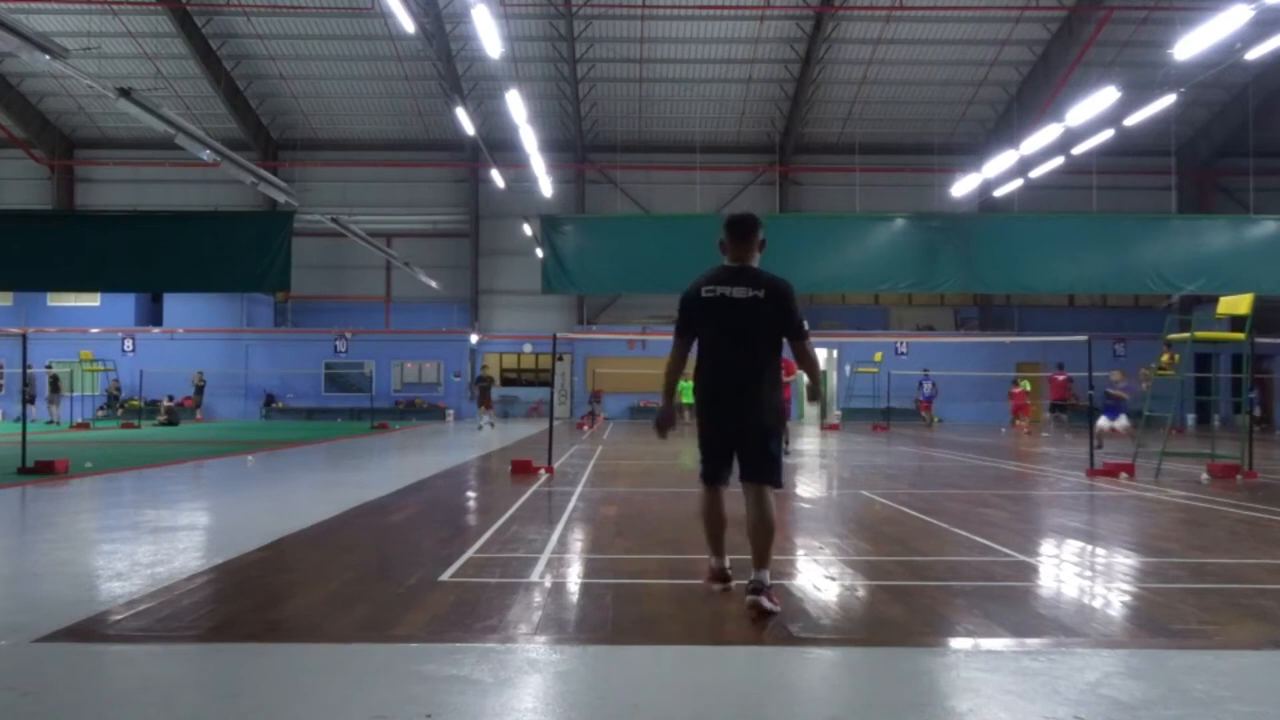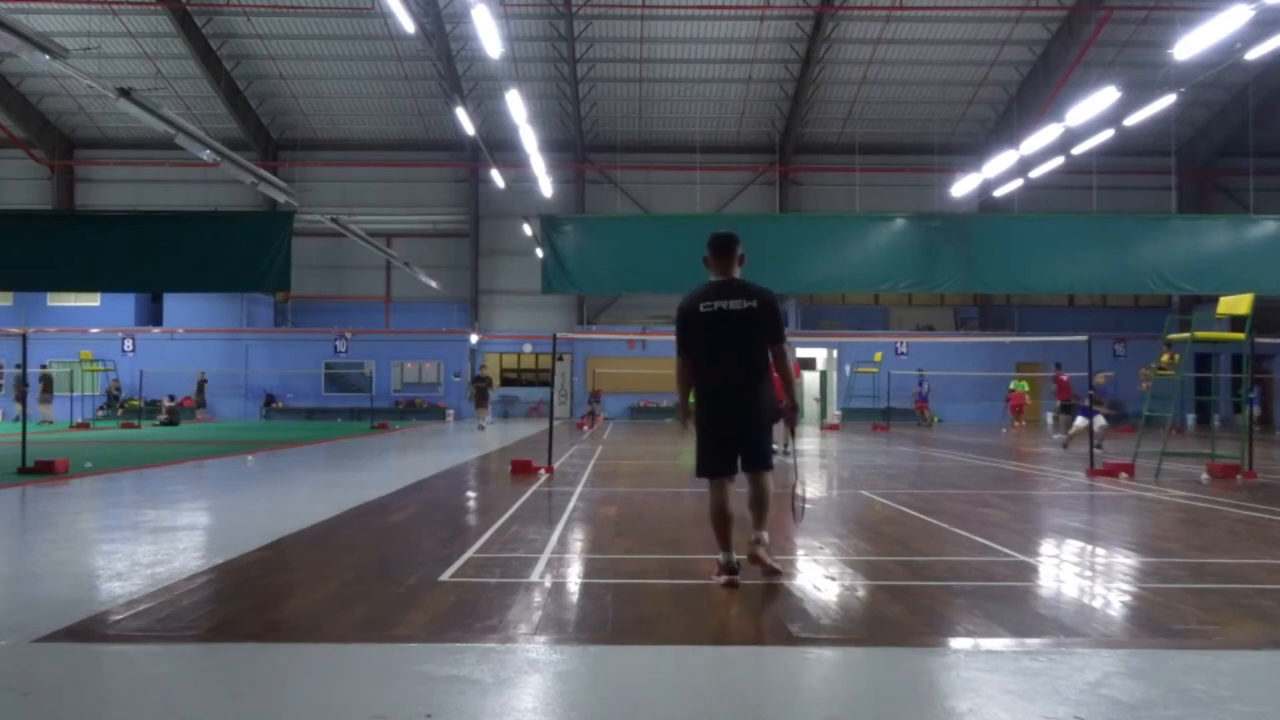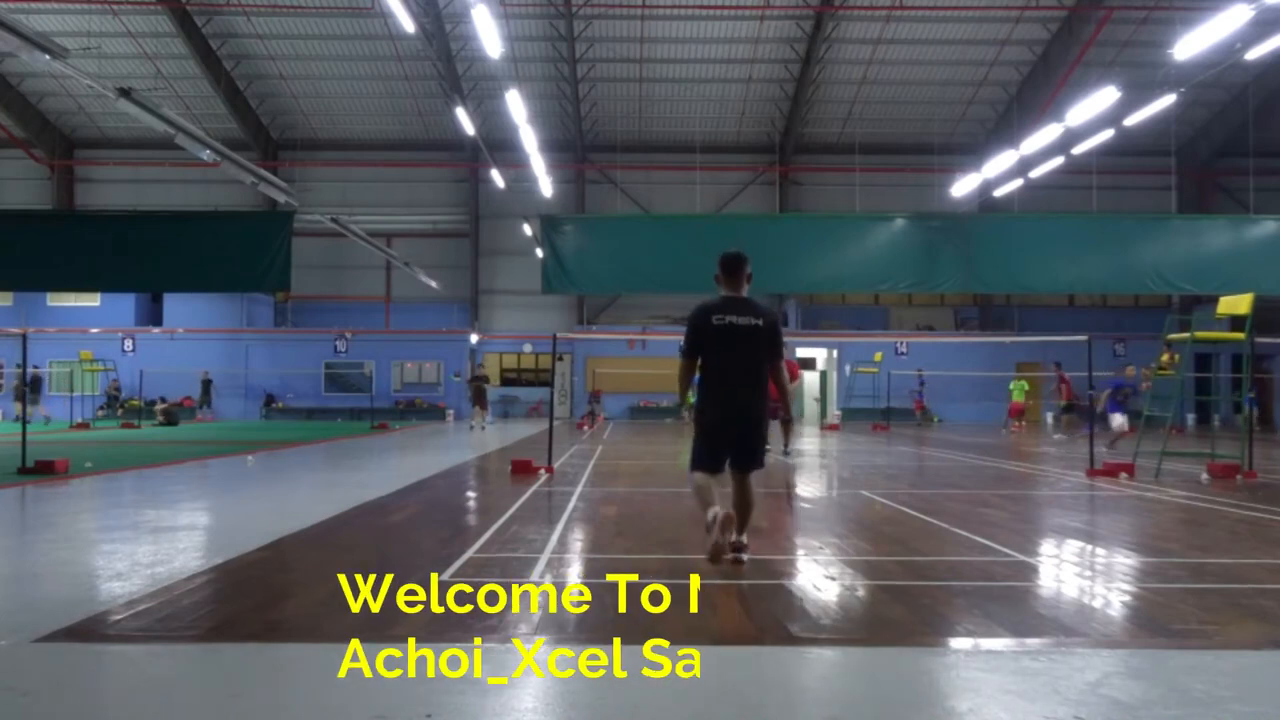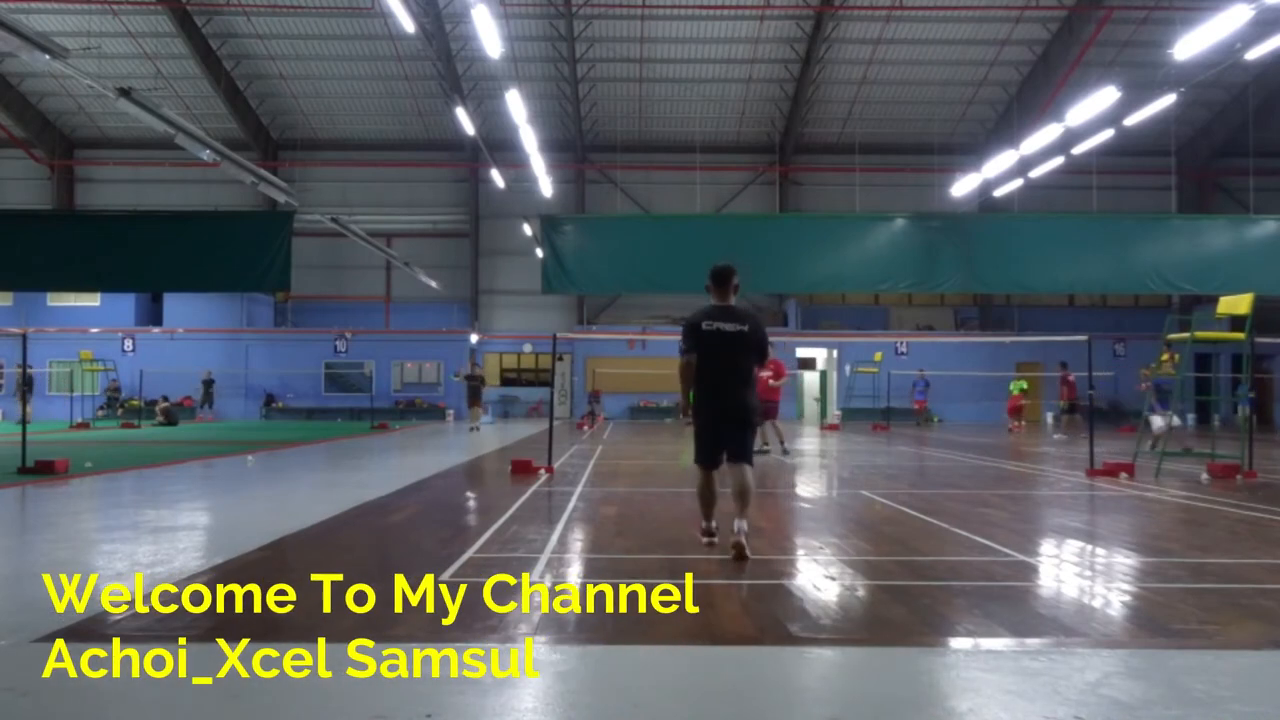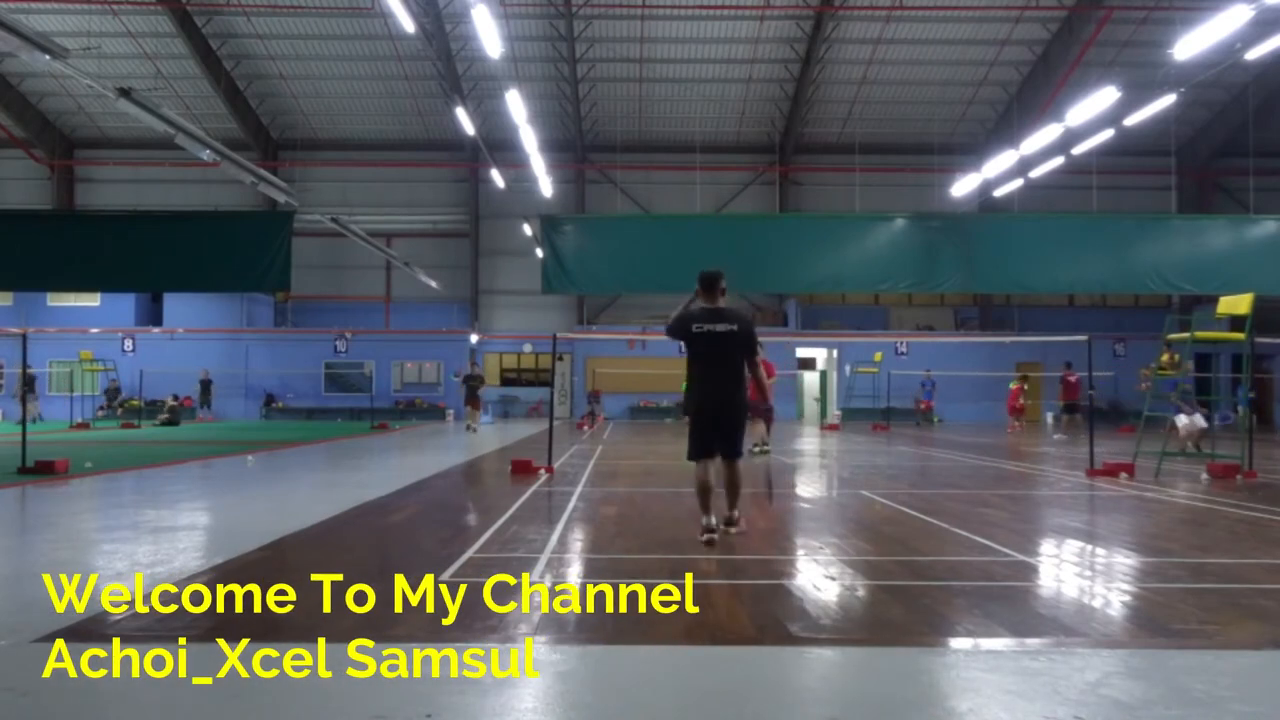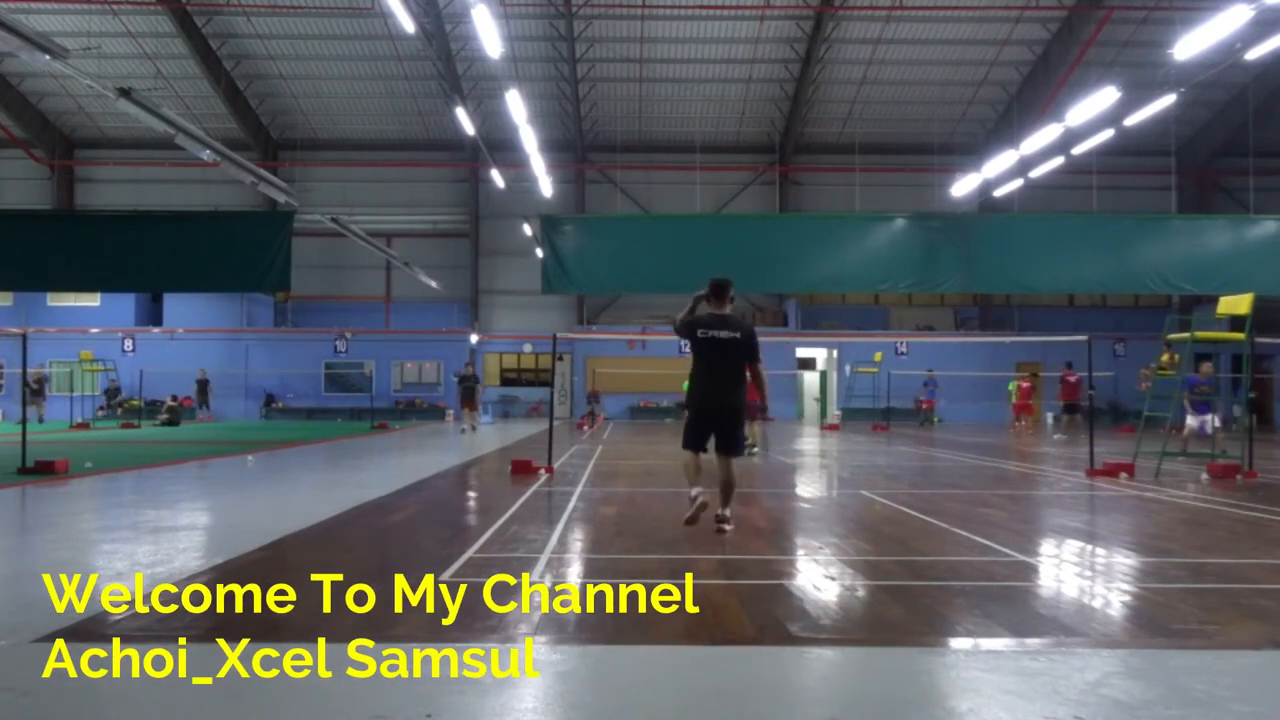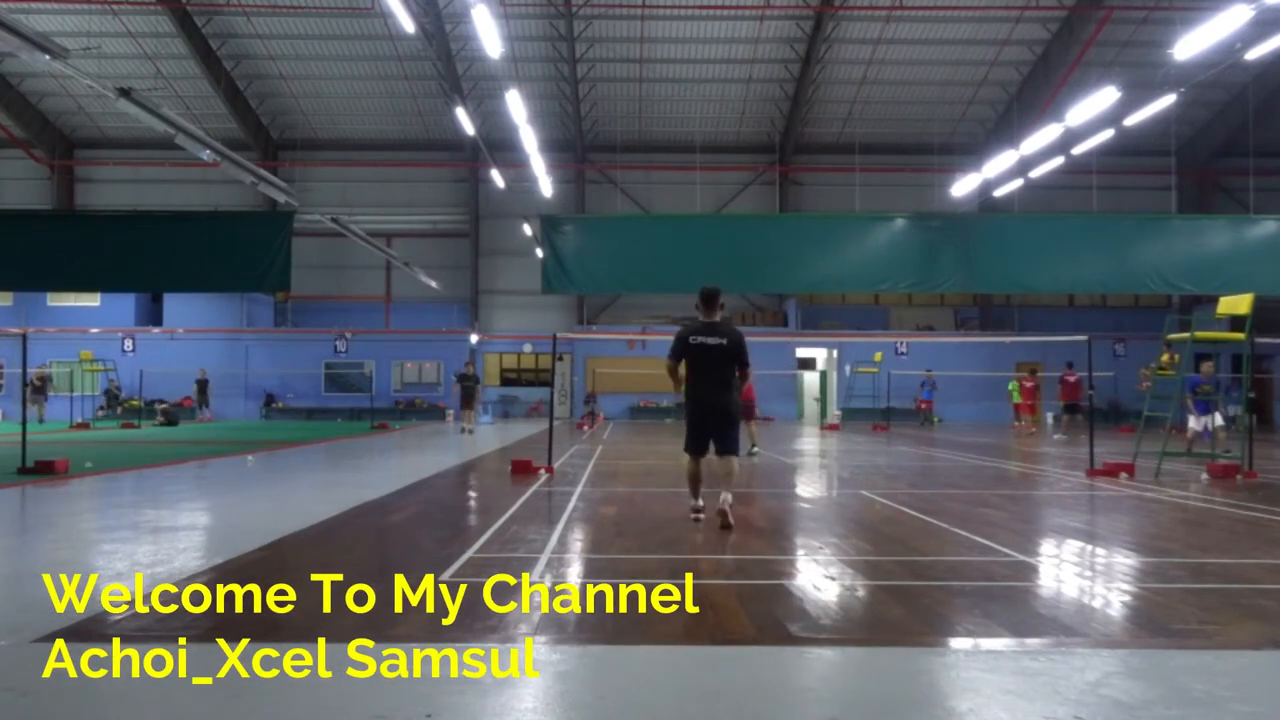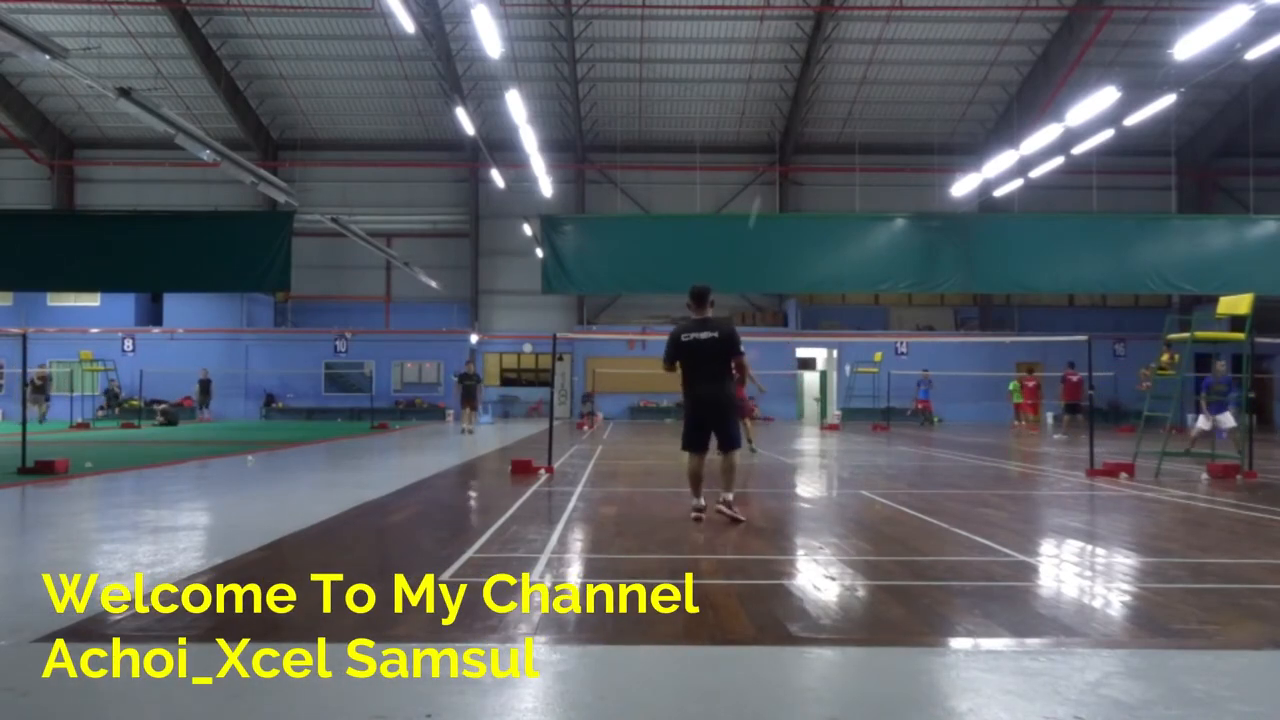
dt=0.4s
person 1, frame 1
left shoulder: (698, 290)
right shoulder: (776, 289)
left elbow: (679, 351)
right elbow: (801, 347)
left wrist: (666, 401)
right wrist: (815, 382)
left hip: (712, 406)
right hip: (761, 407)
left knee: (712, 486)
right knee: (760, 489)
left ankle: (718, 566)
right ankle: (759, 584)
person 1, frame 2
left shoulder: (691, 304)
right shoulder: (764, 299)
left elbow: (684, 363)
right elbow: (780, 354)
left wrist: (683, 401)
right wrist: (790, 400)
left hip: (713, 406)
right hip: (756, 403)
left knee: (718, 482)
right knee: (759, 474)
left ankle: (727, 561)
right ankle: (760, 541)
person 1, frame 3
left shoulder: (703, 314)
right shoulder: (766, 317)
left elbow: (688, 365)
right elbow: (777, 368)
left wrist: (683, 399)
right wrist: (785, 407)
left hip: (712, 408)
right hip: (752, 408)
left knee: (702, 472)
right knee: (743, 474)
left ankle: (716, 515)
right ankle: (739, 540)
person 1, frame 4
left shoulder: (696, 321)
right shoulder: (752, 322)
left elbow: (686, 364)
right elbow: (761, 362)
left wrist: (685, 397)
left hip: (707, 407)
right hip: (742, 407)
left knee: (707, 469)
right knee: (741, 468)
left ankle: (708, 527)
right ankle: (740, 527)
person 1, frame 5
left shoulder: (689, 320)
right shoulder: (742, 322)
left elbow: (670, 329)
right elbow: (754, 366)
left wrist: (689, 302)
right wrist: (766, 398)
left hip: (701, 403)
right hip: (734, 403)
left knee: (703, 462)
right knee: (732, 460)
left ankle: (709, 524)
right ankle: (732, 516)
person 1, frame 6
left shoulder: (696, 324)
right shoulder: (745, 330)
left elbow: (678, 325)
right elbow: (756, 370)
left wrist: (695, 302)
right wrist: (763, 400)
left hip: (700, 402)
right hip: (732, 404)
left knee: (691, 450)
right knee: (727, 458)
left ankle: (696, 493)
right ankle: (723, 514)
person 1, frame 7
left shoulder: (686, 333)
right shoulder: (734, 335)
left elbow: (671, 366)
right elbow: (744, 372)
left wrist: (679, 384)
right wrist: (738, 386)
left hip: (696, 404)
right hip: (725, 405)
left knee: (695, 456)
right knee: (728, 456)
left ankle: (697, 505)
right ankle: (725, 499)
person 1, frame 8
left shoulder: (679, 332)
right shoulder: (725, 329)
left elbow: (668, 366)
right elbow: (740, 364)
right wrist: (742, 377)
left hip: (695, 400)
right hip: (723, 399)
left knee: (696, 453)
right knee: (730, 450)
left ankle: (698, 504)
right ankle: (726, 500)
